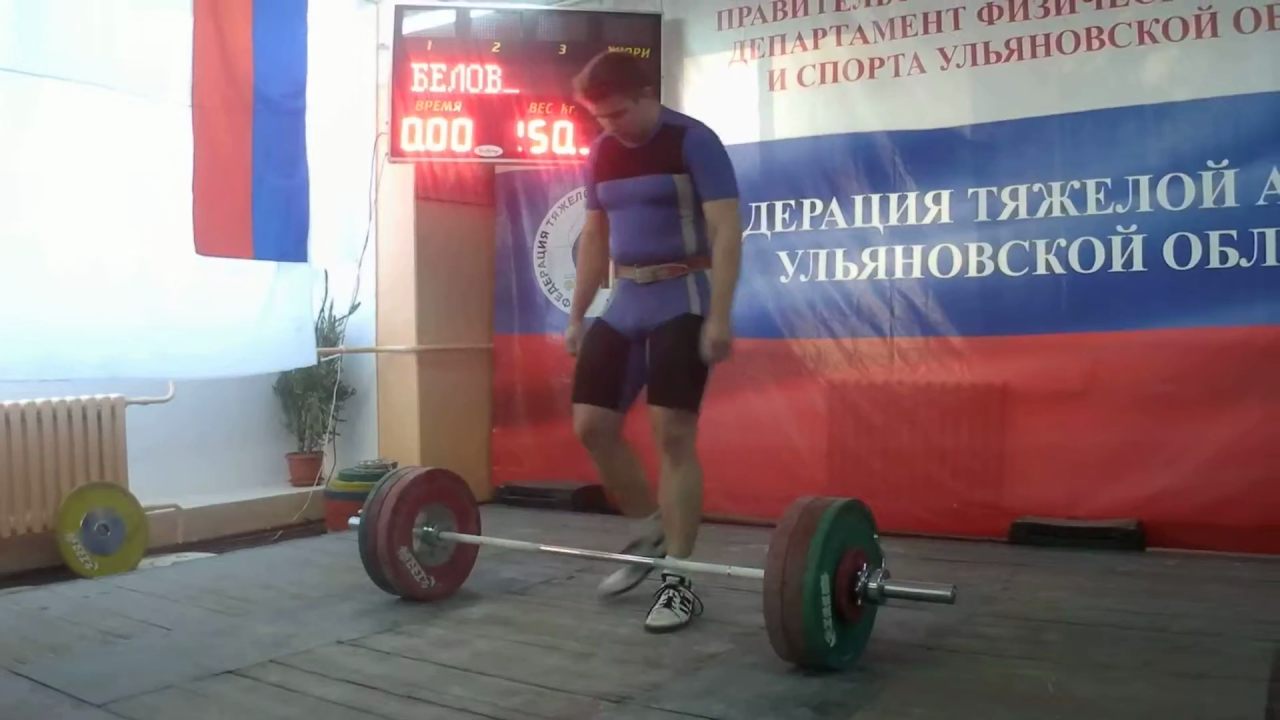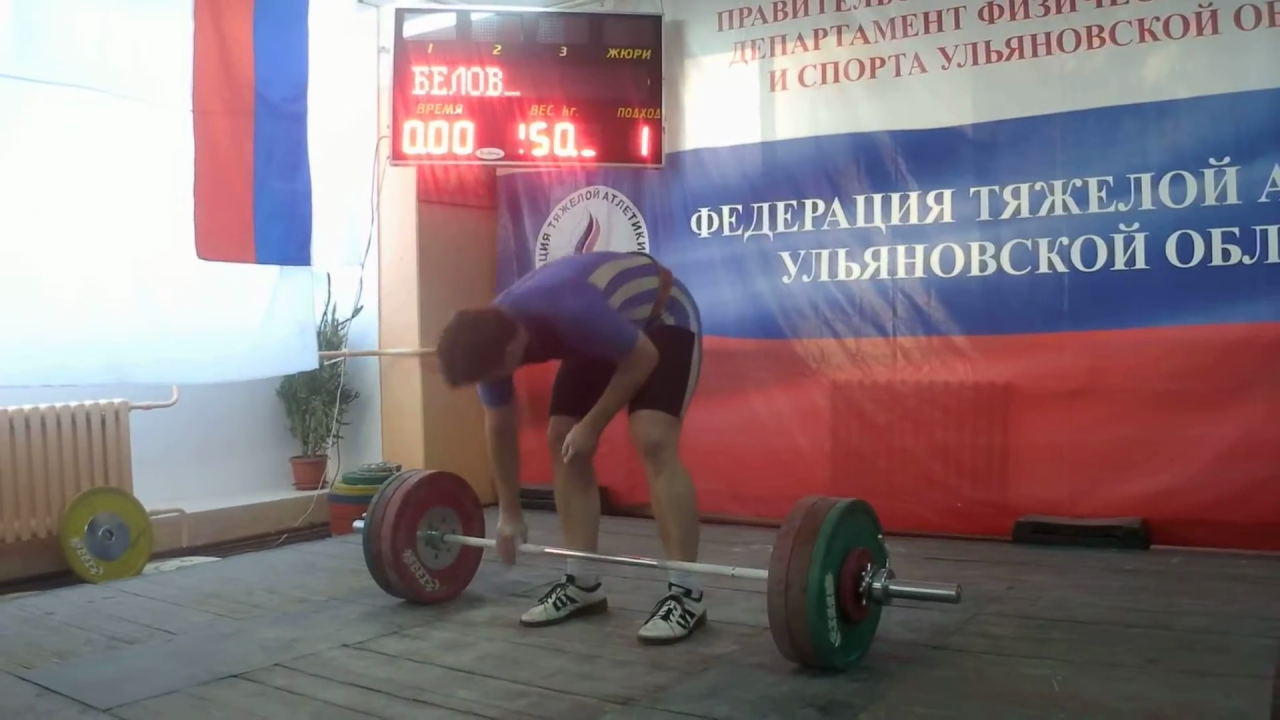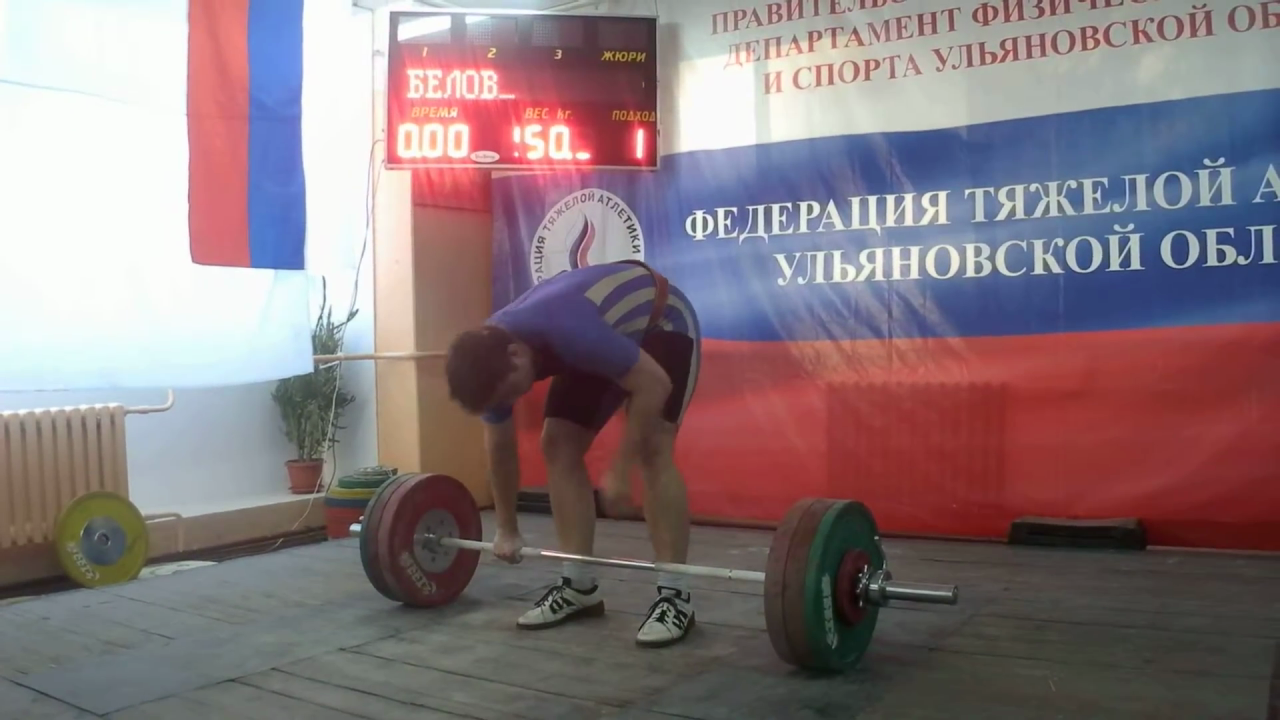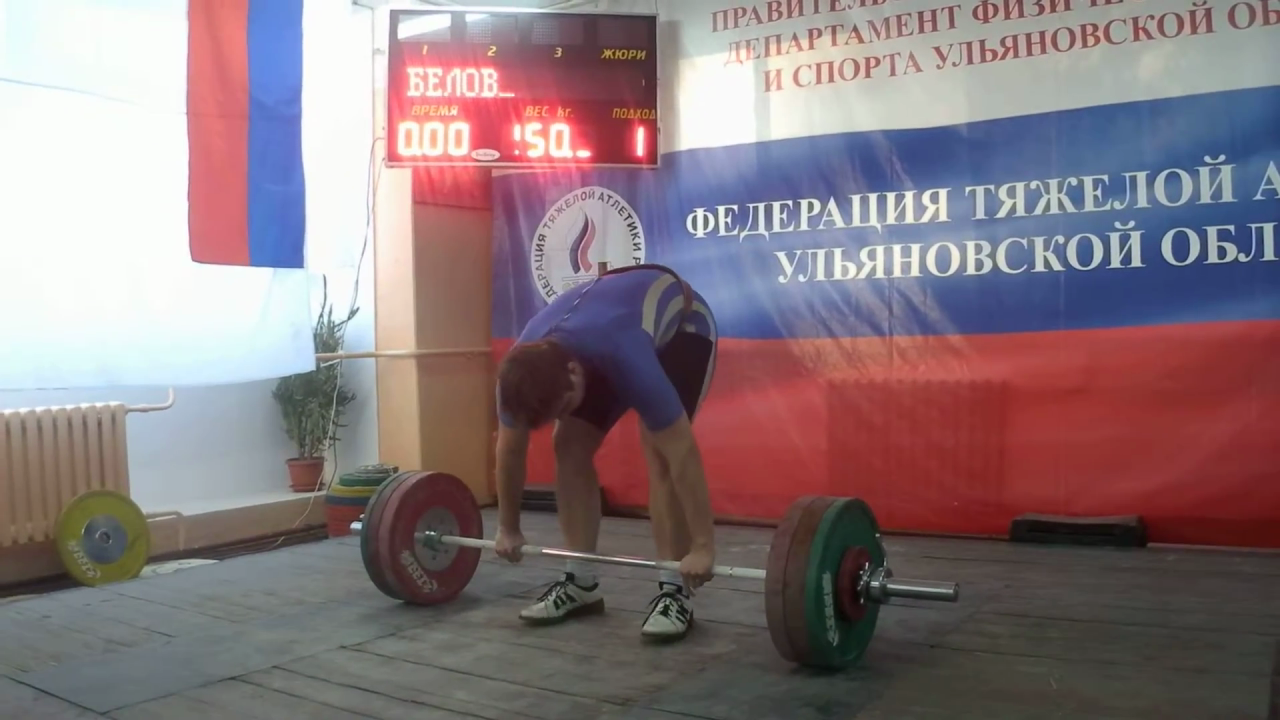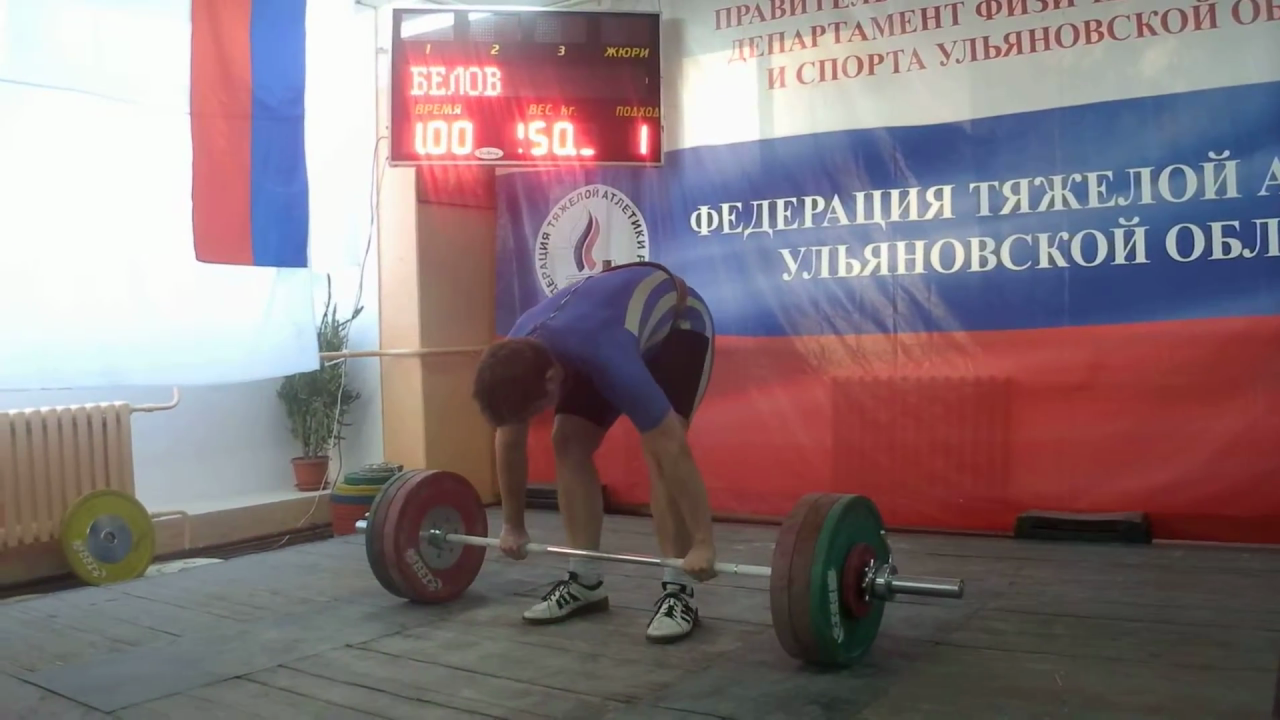
dt=1s
person 1, frame 1
left shoulder: (693, 142)
right shoulder: (601, 153)
left elbow: (727, 230)
left wrist: (721, 313)
right wrist: (577, 314)
left hip: (682, 301)
right hip: (623, 302)
left knee: (672, 436)
right knee: (591, 424)
left ankle: (677, 579)
right ankle: (647, 534)
person 1, frame 2
left shoulder: (571, 314)
right shoulder: (491, 337)
left elbow: (642, 358)
right elbow: (500, 429)
left wrist: (592, 425)
right wrist: (509, 514)
left hip: (663, 316)
right hip: (608, 328)
left knee: (652, 439)
right knee: (562, 442)
left ankle: (685, 593)
right ankle: (583, 583)
person 1, frame 3
left shoulder: (568, 330)
right shoulder: (491, 355)
left elbow: (655, 384)
right elbow: (500, 444)
left wrist: (620, 468)
right wrist: (507, 530)
left hip: (663, 323)
right hip: (607, 333)
left knee: (650, 449)
right knee: (557, 446)
left ankle: (675, 595)
right ankle: (579, 586)
person 1, frame 4
left shoulder: (624, 358)
right shoulder: (524, 370)
left elbow: (682, 453)
right elbow: (509, 448)
left wrist: (702, 547)
right wrist: (508, 528)
left hip: (682, 326)
right hip: (614, 314)
left knee: (658, 450)
right knee: (569, 446)
left ankle: (673, 592)
right ankle: (580, 582)
person 1, frame 5
left shoulder: (606, 358)
right shoulder: (513, 360)
left elbow: (674, 450)
right elbow: (509, 443)
left wrist: (703, 543)
right wrist: (512, 525)
left hip: (679, 322)
right hip: (613, 313)
left knee: (657, 448)
right knee: (568, 442)
left ankle: (678, 591)
right ankle: (585, 580)
